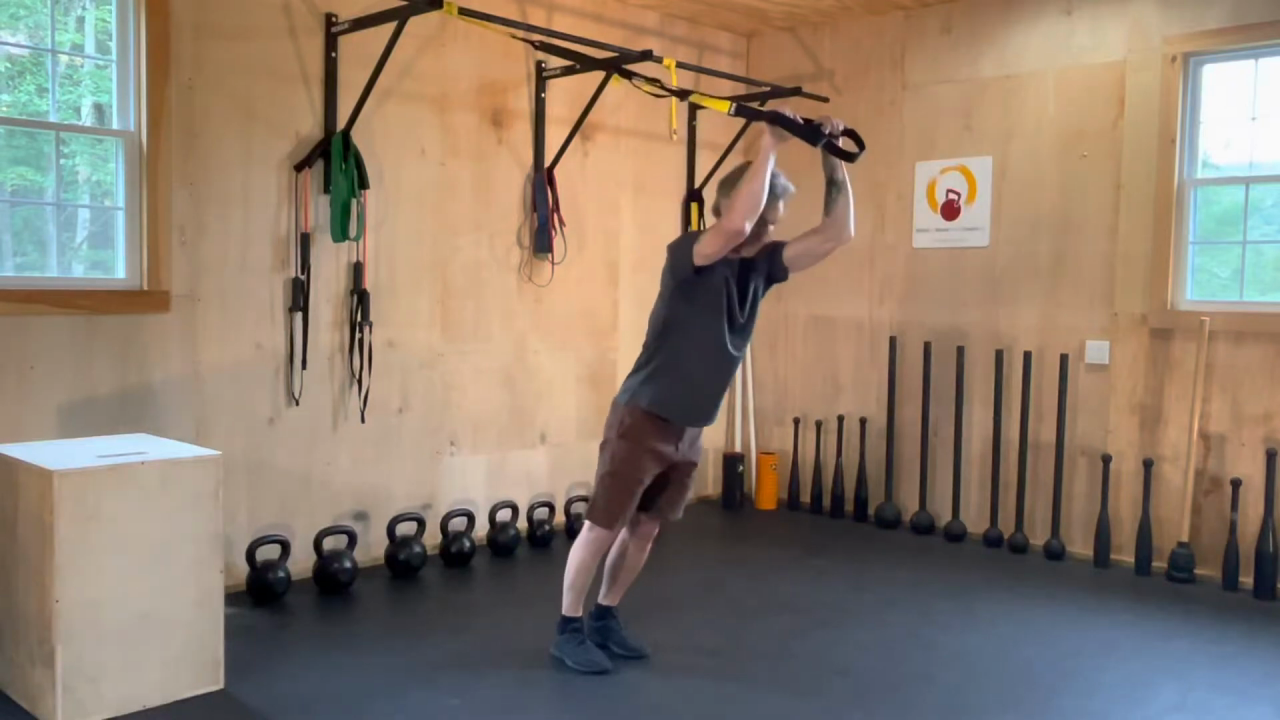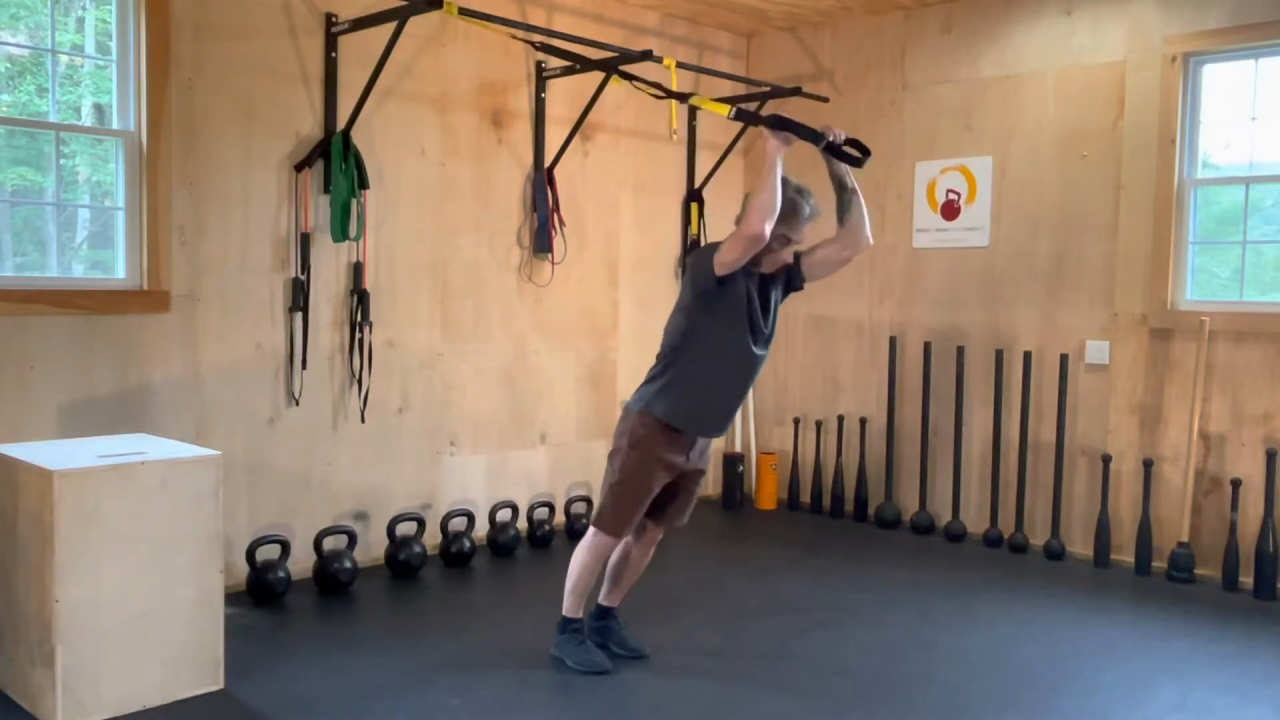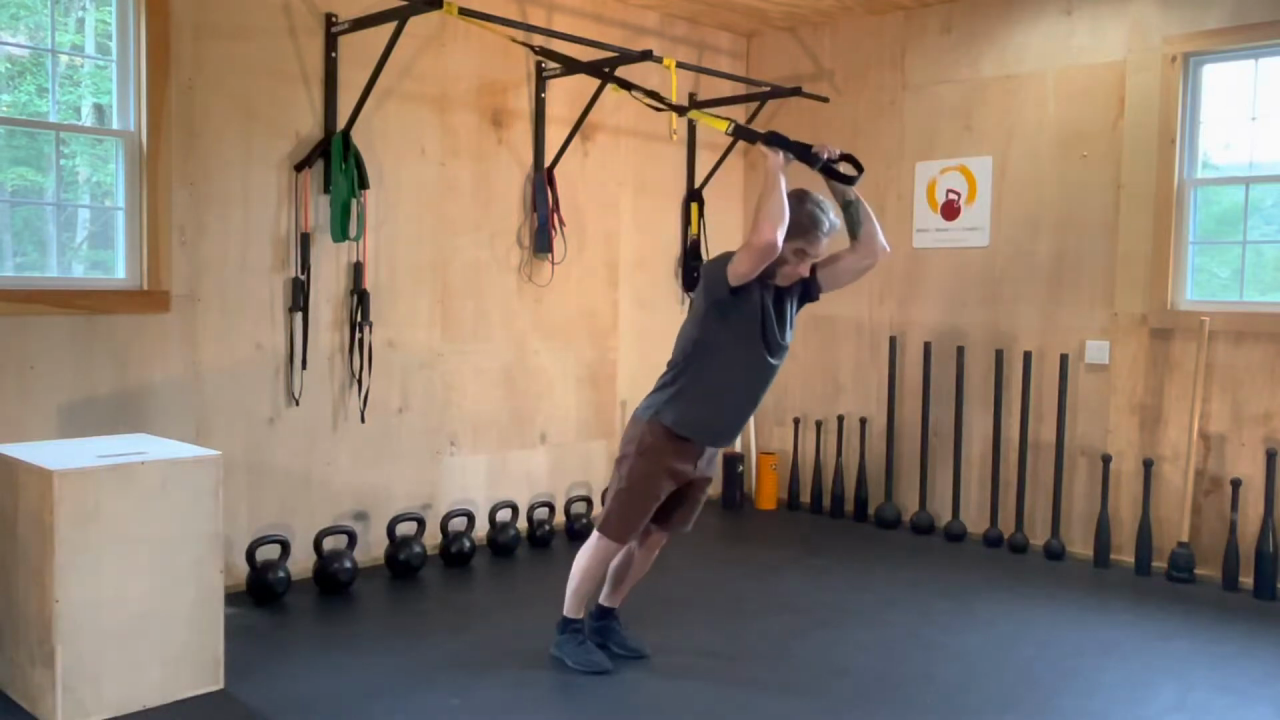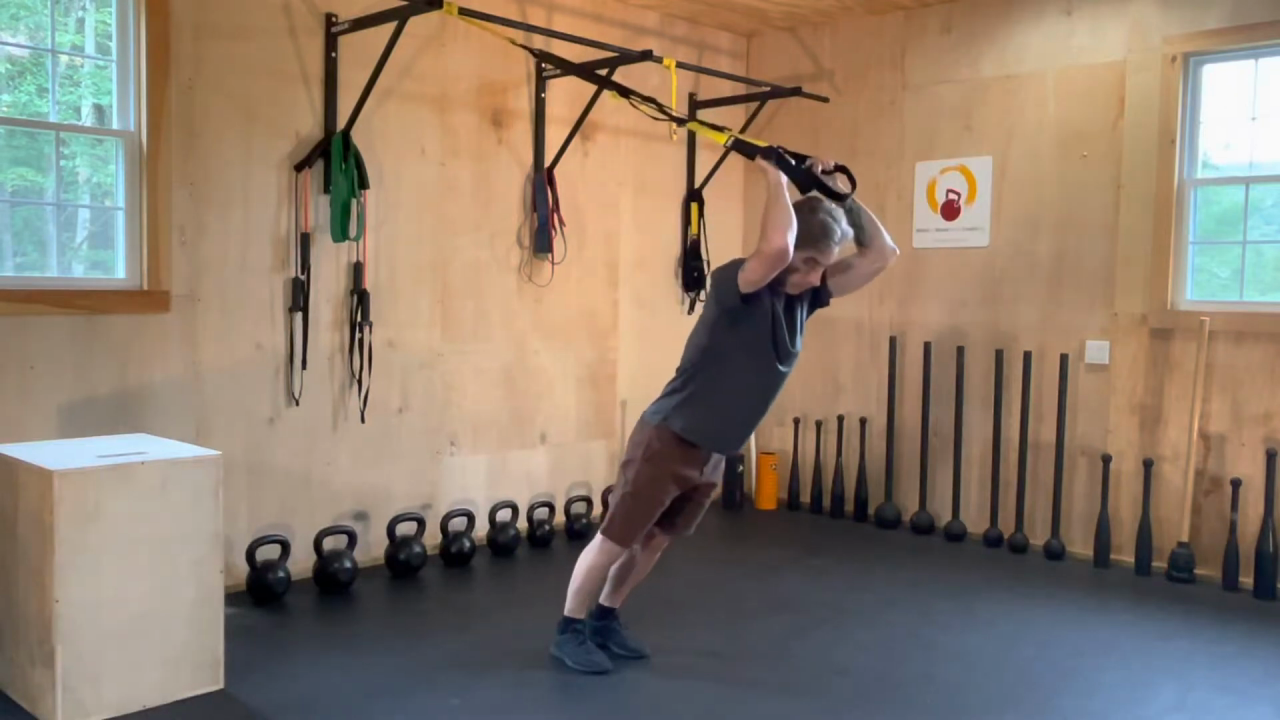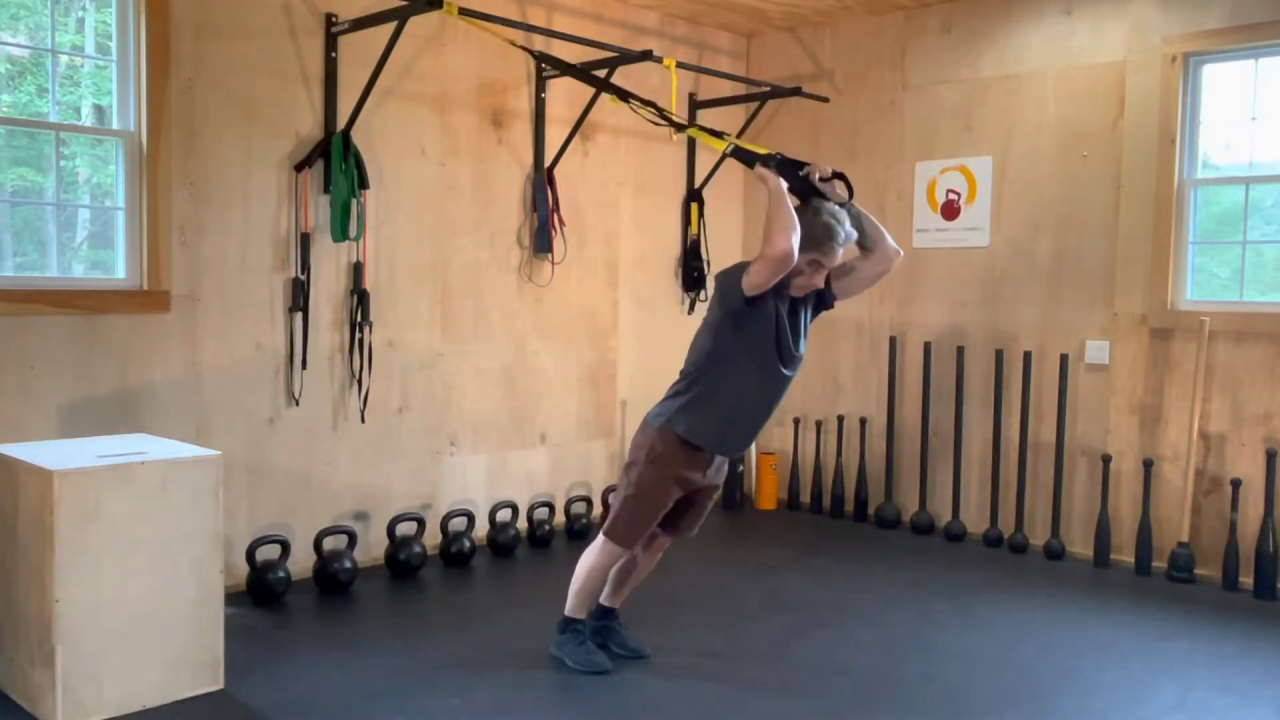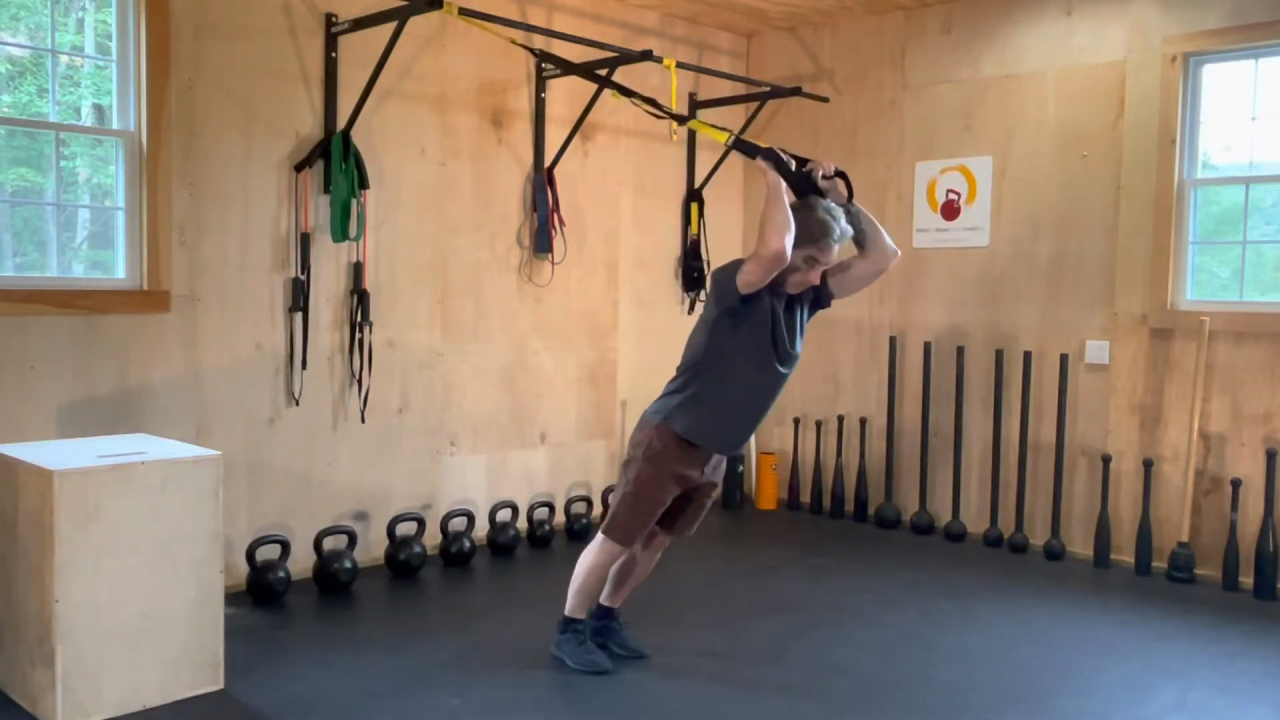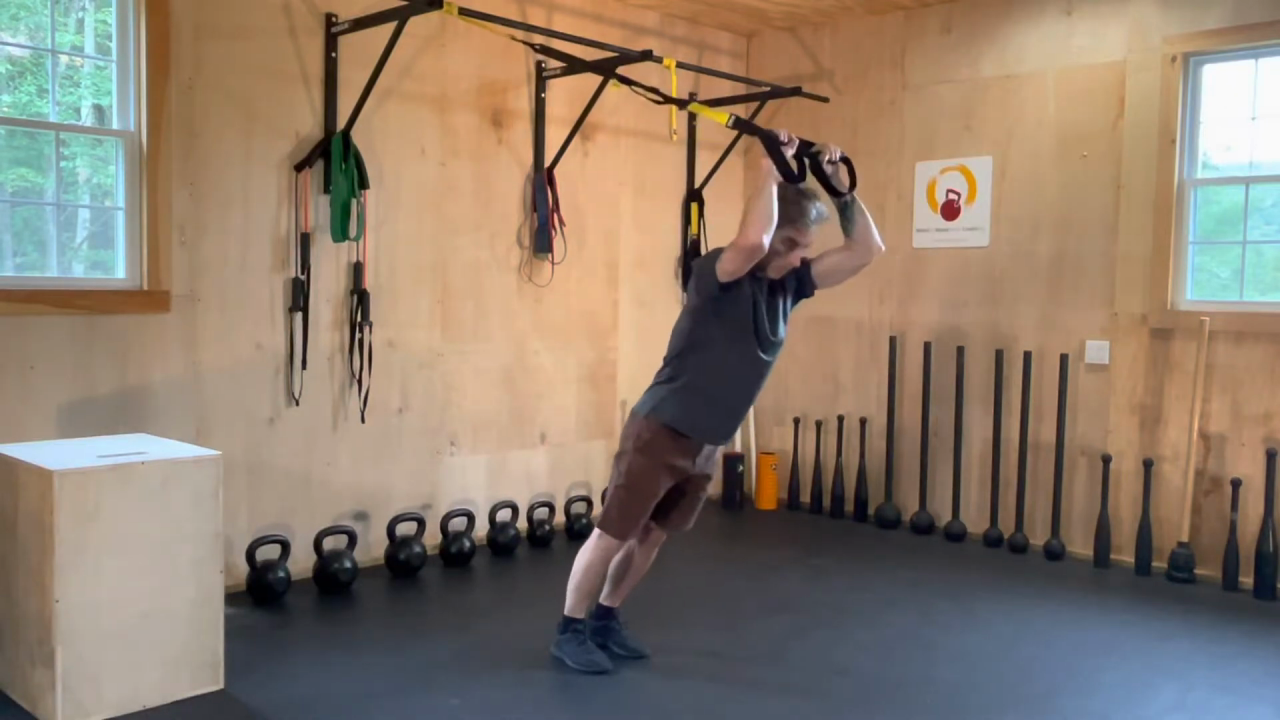
dt=0.2s
person 1, frame 1
left shoulder: (761, 264)
right shoulder: (688, 255)
left elbow: (837, 233)
right elbow: (735, 225)
left wrist: (833, 159)
right wrist: (769, 147)
left hip: (689, 430)
right hip: (642, 420)
left knee: (644, 529)
right knee: (603, 529)
left ankle: (603, 620)
right ankle: (568, 630)
person 1, frame 2
left shoulder: (779, 276)
right shoulder: (709, 265)
left elbow: (855, 240)
right elbow: (752, 232)
left wrist: (839, 168)
right wrist: (775, 154)
left hip: (699, 439)
right hip: (653, 429)
left knee: (648, 534)
right knee: (608, 532)
left ankle: (604, 620)
right ankle: (568, 630)
person 1, frame 3
left shoulder: (794, 286)
right shoulder: (723, 276)
left elbow: (871, 250)
right elbow: (763, 241)
left wrist: (840, 184)
right wrist: (775, 169)
left hip: (706, 447)
right hip: (661, 436)
left knee: (652, 539)
right knee: (612, 537)
left ankle: (604, 620)
right ankle: (569, 630)
person 1, frame 4
left shoulder: (804, 293)
right shoulder: (733, 284)
left elbow: (881, 253)
right elbow: (776, 248)
left wrist: (839, 195)
right wrist: (775, 179)
left hip: (712, 453)
right hip: (667, 440)
left knee: (654, 541)
right knee: (615, 540)
left ankle: (604, 620)
right ankle: (570, 631)
person 1, frame 5
left shoulder: (809, 295)
right shoulder: (739, 286)
left elbow: (885, 255)
right elbow: (781, 251)
left wrist: (836, 199)
right wrist: (775, 186)
left hip: (716, 456)
right hip: (670, 442)
left knee: (655, 542)
right knee: (617, 541)
left ankle: (605, 620)
right ankle: (569, 631)
person 1, frame 6
left shoulder: (806, 294)
right shoulder: (734, 283)
left elbow: (882, 254)
right elbow: (771, 250)
left wrist: (836, 195)
right wrist: (774, 180)
left hip: (712, 453)
right hip: (668, 440)
left knee: (654, 542)
right knee: (616, 540)
left ankle: (605, 620)
right ankle: (570, 631)
person 1, frame 7
left shoulder: (788, 282)
right shoulder: (716, 272)
left elbow: (866, 249)
right elbow: (752, 242)
left wrist: (837, 182)
right wrist: (773, 166)
left hip: (705, 444)
right hip: (659, 432)
left knee: (650, 537)
right knee: (612, 536)
left ankle: (605, 620)
right ankle: (570, 630)
